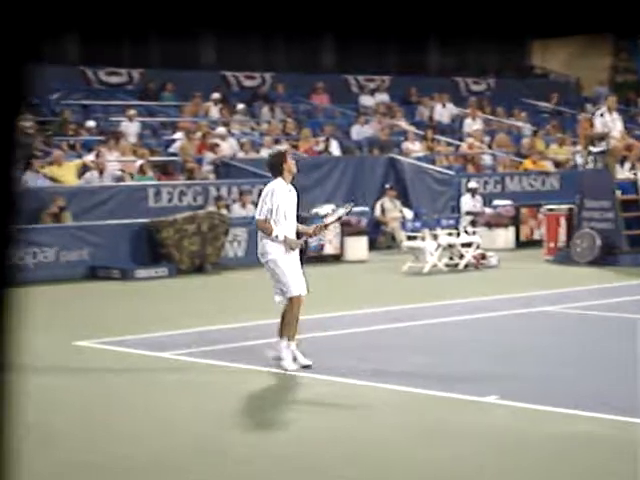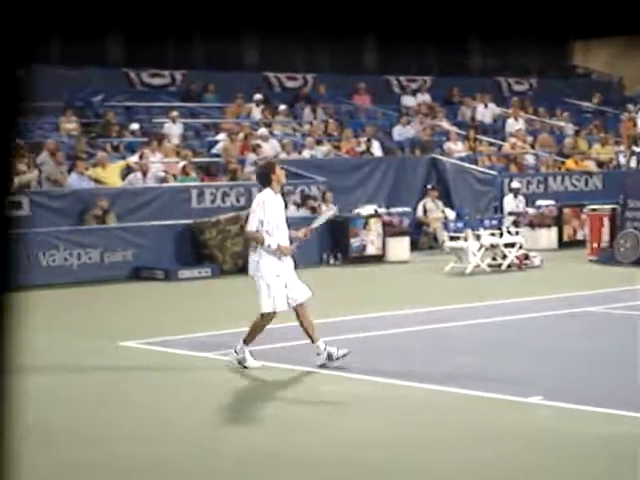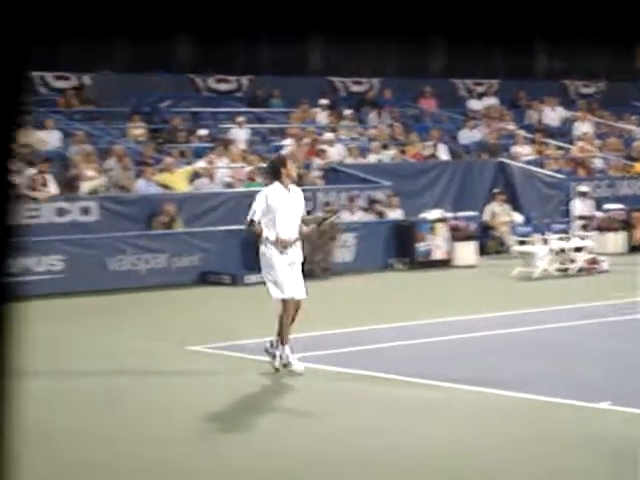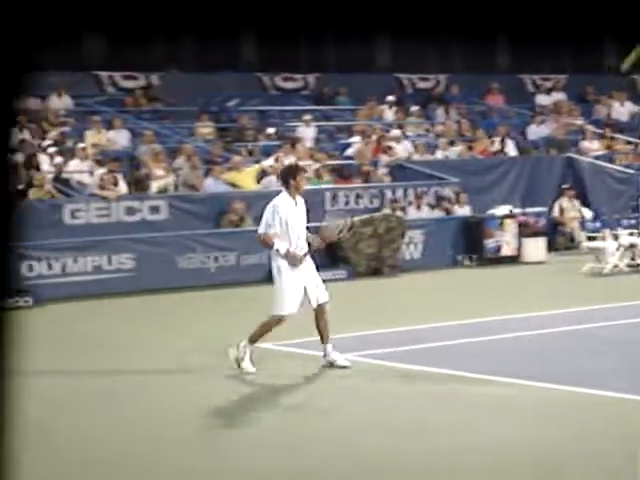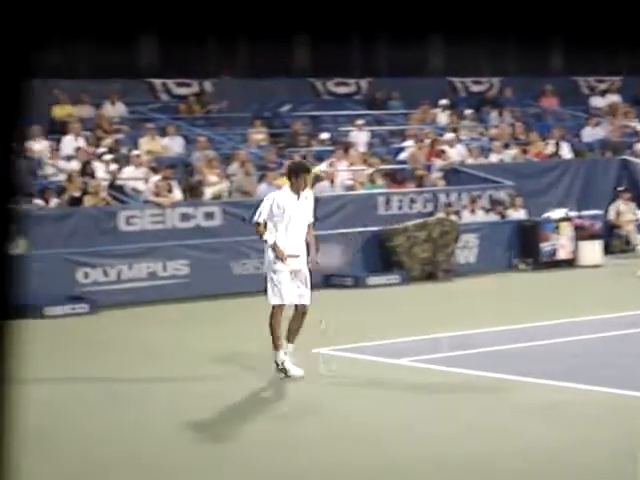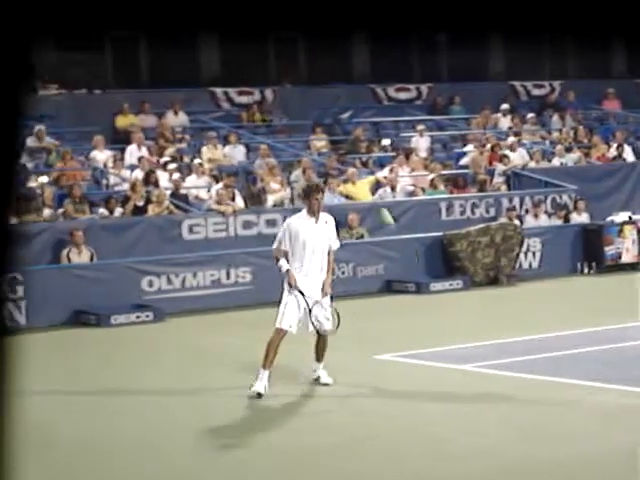
dt=0.3s
person 1, frame 1
left shoulder: (291, 191)
right shoulder: (272, 190)
right elbow: (260, 223)
left wrist: (307, 230)
right wrist: (285, 238)
left hip: (289, 253)
right hip: (274, 253)
left knee: (295, 300)
right knee: (295, 298)
left ankle: (287, 349)
right ankle: (285, 348)
person 1, frame 2
left shoulder: (277, 198)
right shoulder: (263, 201)
right elbow: (250, 233)
left wrist: (294, 234)
right wrist: (276, 246)
left hip: (283, 263)
right hip: (267, 265)
left knee: (301, 305)
right knee: (269, 313)
left ankle: (322, 350)
right ankle: (242, 350)
person 1, frame 3
left shoulder: (297, 193)
right shoulder: (266, 194)
right elbow: (252, 223)
left wrist: (305, 229)
right wrist: (274, 238)
left hip: (293, 254)
right hip: (273, 255)
left knee: (297, 302)
right knee: (291, 301)
left ankle: (277, 347)
right ankle: (285, 352)
person 1, frame 4
left shoulder: (300, 202)
right shoulder: (277, 206)
right elbow: (263, 237)
left wrist: (312, 239)
right wrist: (288, 253)
left hip: (305, 263)
right hip: (287, 267)
left knee: (321, 306)
right knee: (280, 316)
left ankle: (328, 353)
right ankle: (244, 349)
person 1, frame 5
left shoulder: (308, 198)
right shoulder: (275, 198)
right elbow: (258, 225)
left wrist: (311, 244)
right wrist: (274, 245)
left hip: (299, 260)
right hip: (279, 259)
left knee: (302, 308)
right knee: (278, 307)
left ankle: (286, 352)
right ankle: (280, 356)
person 1, frame 6
left shoulder: (329, 222)
right shoulder: (292, 223)
right elbow: (280, 252)
left wrist: (329, 278)
right wrist: (287, 271)
left hip: (319, 286)
right hip: (296, 285)
left knee: (323, 331)
right knee: (280, 330)
left ankle: (319, 369)
right ankle: (263, 377)
